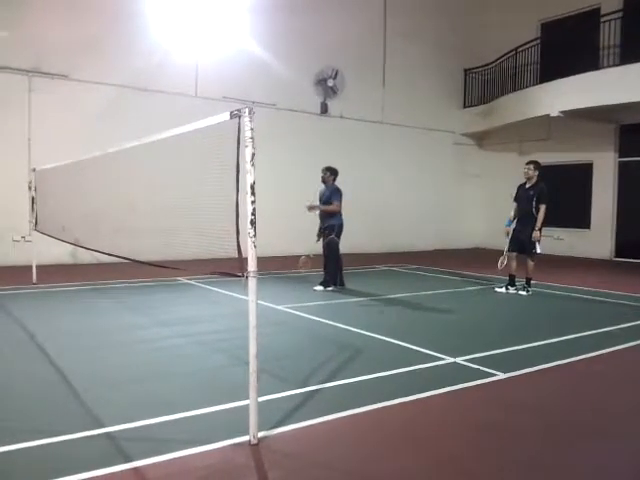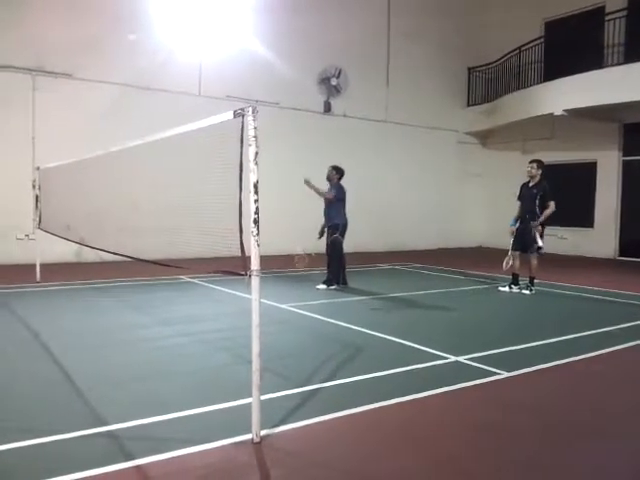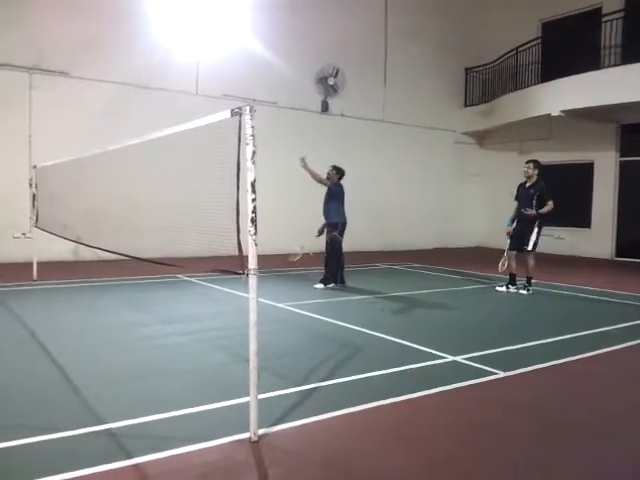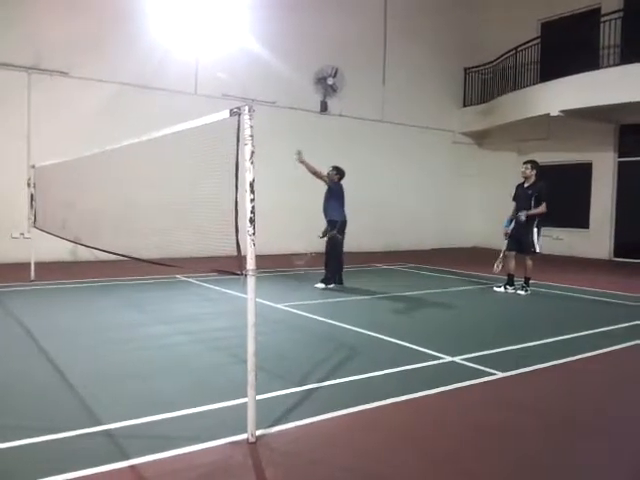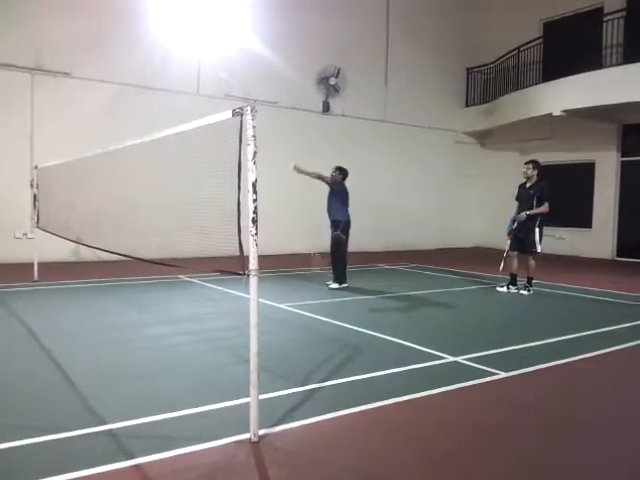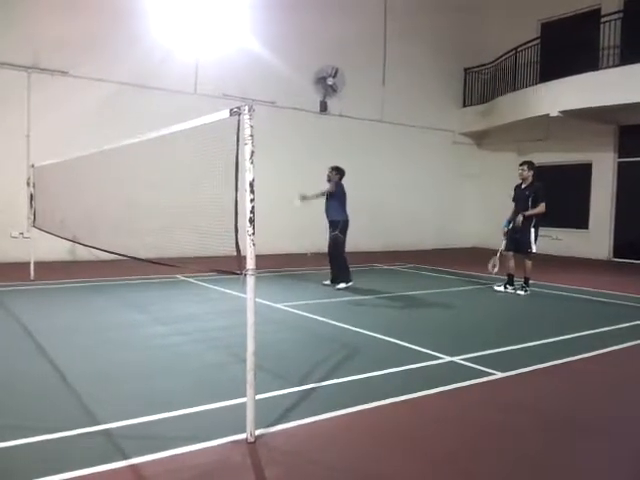
dt=0.2s
person 1, frame 1
left shoulder: (541, 188)
right shoulder: (521, 187)
left elbow: (542, 210)
left wrist: (537, 229)
right wrist: (509, 224)
left hip: (531, 229)
right hip: (518, 227)
left knee: (530, 257)
right knee: (511, 254)
left ankle: (527, 286)
right ankle: (511, 285)
person 1, frame 2
left shoulder: (544, 186)
right shoulder: (524, 186)
left elbow: (552, 207)
left wrist: (539, 222)
right wrist: (513, 223)
left hip: (535, 226)
right hip: (522, 226)
left knee: (532, 255)
right knee: (515, 253)
left ankle: (531, 285)
right ankle: (514, 284)
person 1, frame 3
left shoulder: (541, 186)
right shoulder: (521, 186)
left elbow: (550, 206)
left wrist: (537, 213)
right wrist: (510, 223)
left hip: (532, 226)
right hip: (519, 225)
left knee: (529, 255)
right knee: (511, 253)
left ankle: (528, 285)
right ankle: (512, 284)
person 1, frame 4
left shoulder: (540, 187)
right shoulder: (519, 187)
left elbow: (543, 208)
left wrist: (527, 213)
right wrist: (508, 224)
left hip: (530, 227)
right hip: (517, 226)
left knee: (528, 256)
right knee: (509, 253)
left ankle: (526, 286)
right ankle: (510, 284)
person 1, frame 5
left shoulder: (542, 187)
right shoulder: (521, 187)
left elbow: (545, 208)
left wrist: (527, 213)
right wrist: (511, 224)
left hip: (533, 227)
right hip: (519, 226)
left knee: (530, 256)
right knee: (512, 253)
left ankle: (529, 285)
right ankle: (512, 284)
person 1, frame 6
left shoulder: (537, 187)
right shoulder: (517, 188)
left elbow: (542, 208)
left wrist: (524, 214)
right wrist: (507, 224)
left hip: (529, 227)
right hip: (515, 227)
left knee: (527, 256)
right knee: (508, 253)
left ankle: (525, 286)
right ankle: (509, 283)
person 2, frame 1
left shoulder: (335, 190)
right shoulder: (323, 191)
left elbow: (336, 208)
left wrist: (318, 207)
right wrist: (320, 229)
left hip: (334, 226)
right hip: (327, 226)
left knee: (330, 255)
right knee: (333, 255)
left ankle: (327, 283)
right ankle: (338, 282)
person 2, frame 2
left shoulder: (338, 188)
right shoulder: (330, 189)
left elbow: (328, 196)
left wrist: (312, 186)
right wrist: (323, 227)
left hip: (338, 225)
right hip: (332, 225)
left knee: (333, 254)
right knee: (337, 254)
left ankle: (330, 282)
right ankle: (340, 281)
person 2, frame 3
left shoulder: (336, 186)
right shoulder: (332, 189)
left elbow: (320, 180)
left wrist: (306, 167)
right wrist: (324, 225)
left hip: (337, 224)
right hip: (333, 224)
left knee: (331, 253)
right knee: (336, 253)
left ankle: (327, 281)
right ankle: (338, 280)
person 2, frame 4
left shoulder: (336, 186)
right shoulder: (333, 189)
left elbow: (318, 174)
left wrist: (303, 161)
right wrist: (327, 228)
left hip: (337, 223)
right hip: (334, 223)
left knee: (331, 252)
right knee: (336, 253)
left ankle: (328, 281)
right ankle: (337, 280)
person 2, frame 5
left shoulder: (338, 184)
right shoulder: (336, 188)
left elbow: (321, 176)
left wrist: (302, 171)
left hip: (340, 223)
right hip: (339, 223)
left knee: (337, 252)
right knee: (337, 252)
left ankle: (340, 280)
right ankle: (338, 279)
person 2, frame 6
left shoulder: (336, 185)
right shoulder: (335, 187)
left elbow: (326, 191)
left wrist: (309, 197)
left hip: (339, 223)
right hip: (335, 223)
left knee: (336, 251)
right knee: (332, 252)
left ankle: (346, 279)
right ankle: (335, 279)
